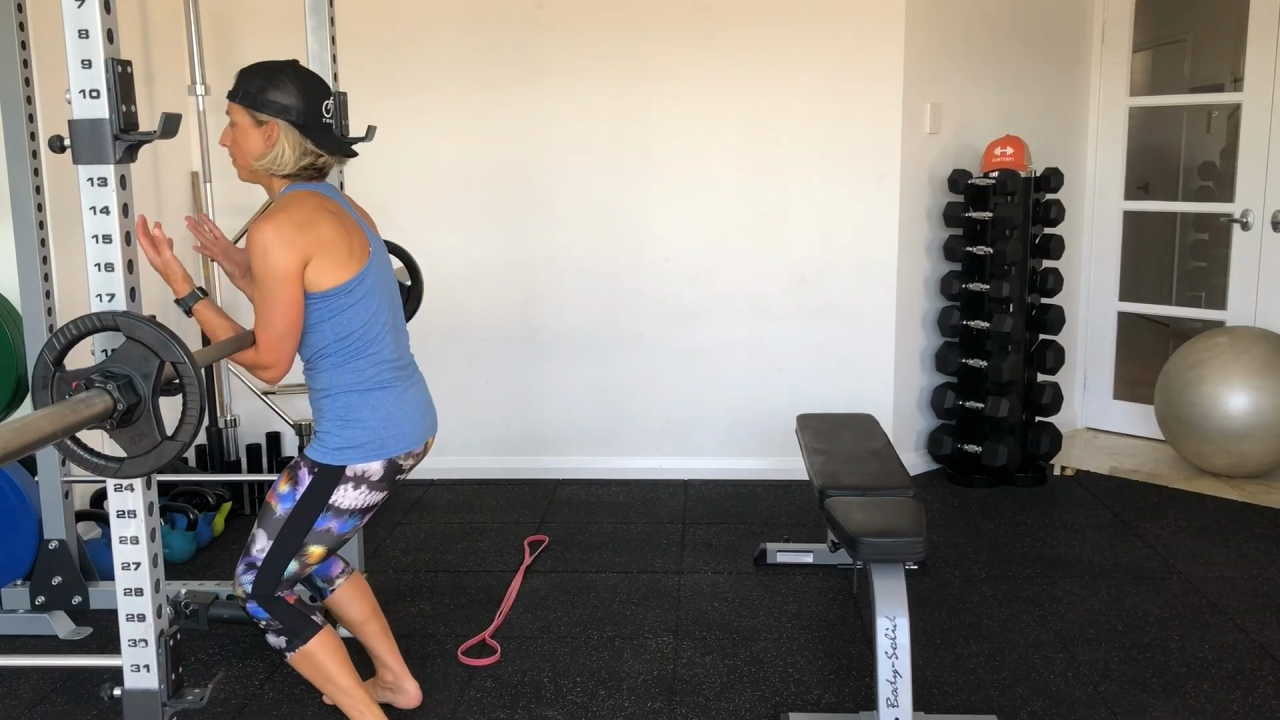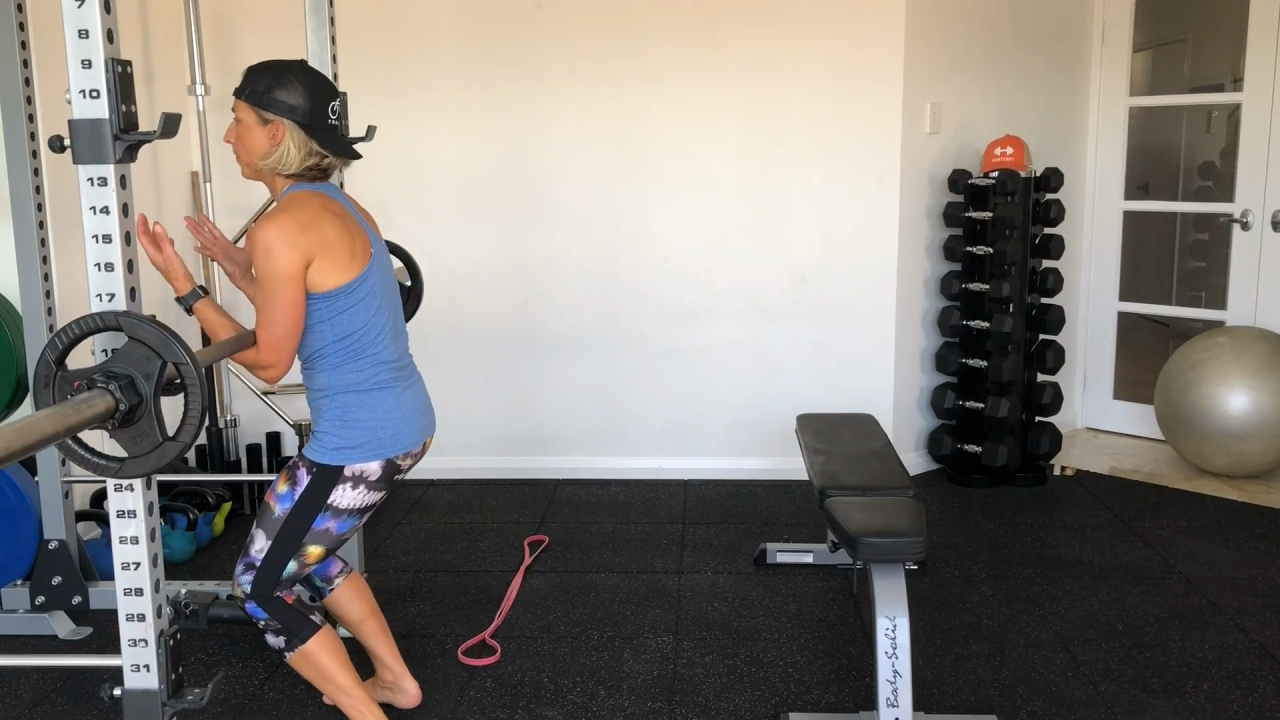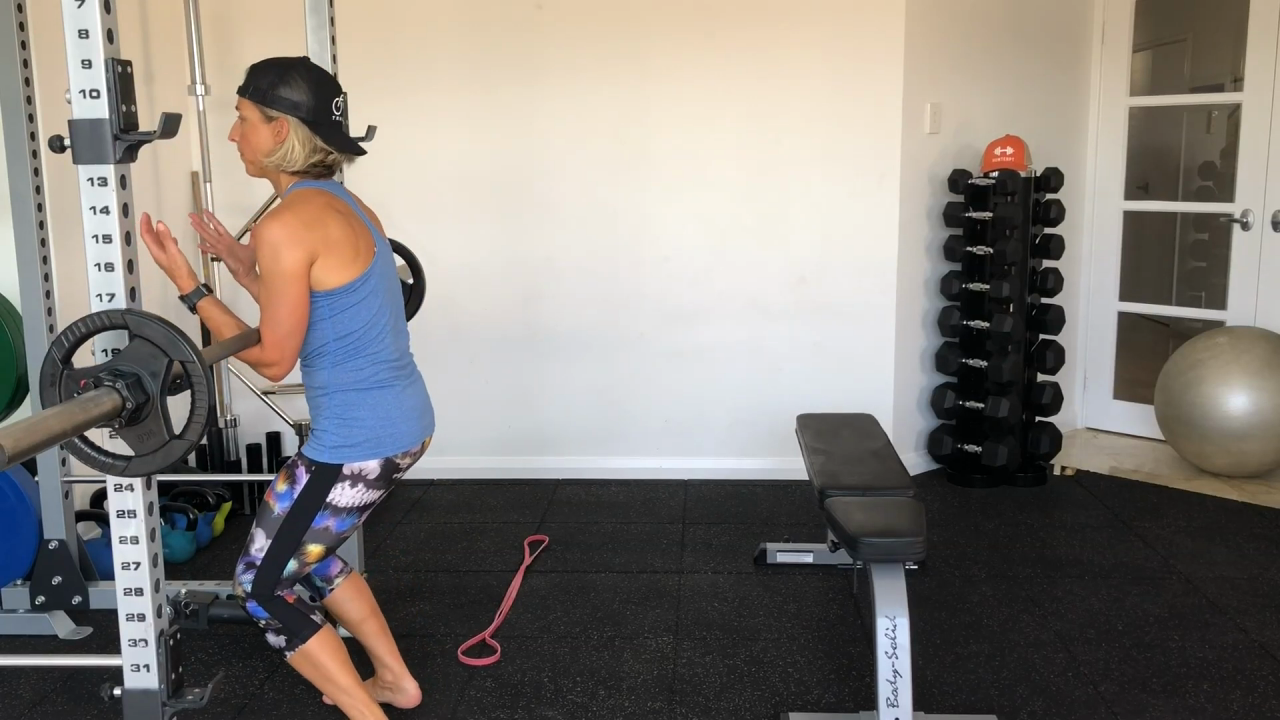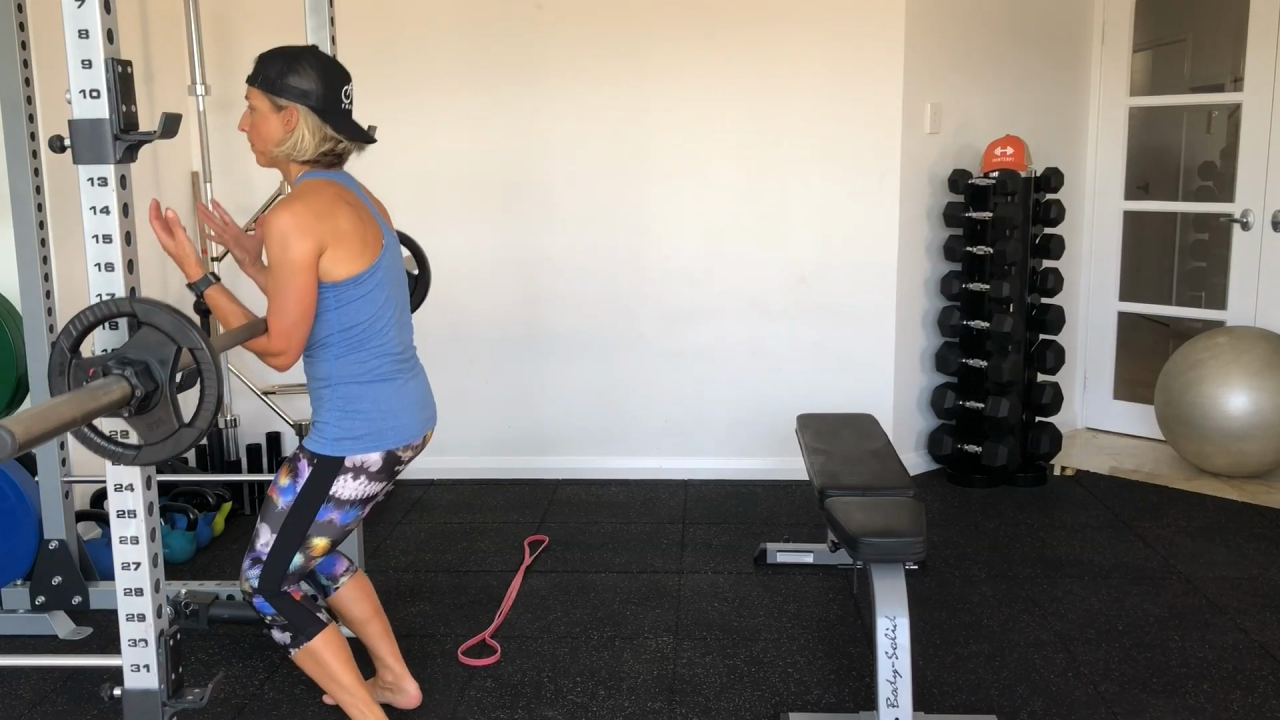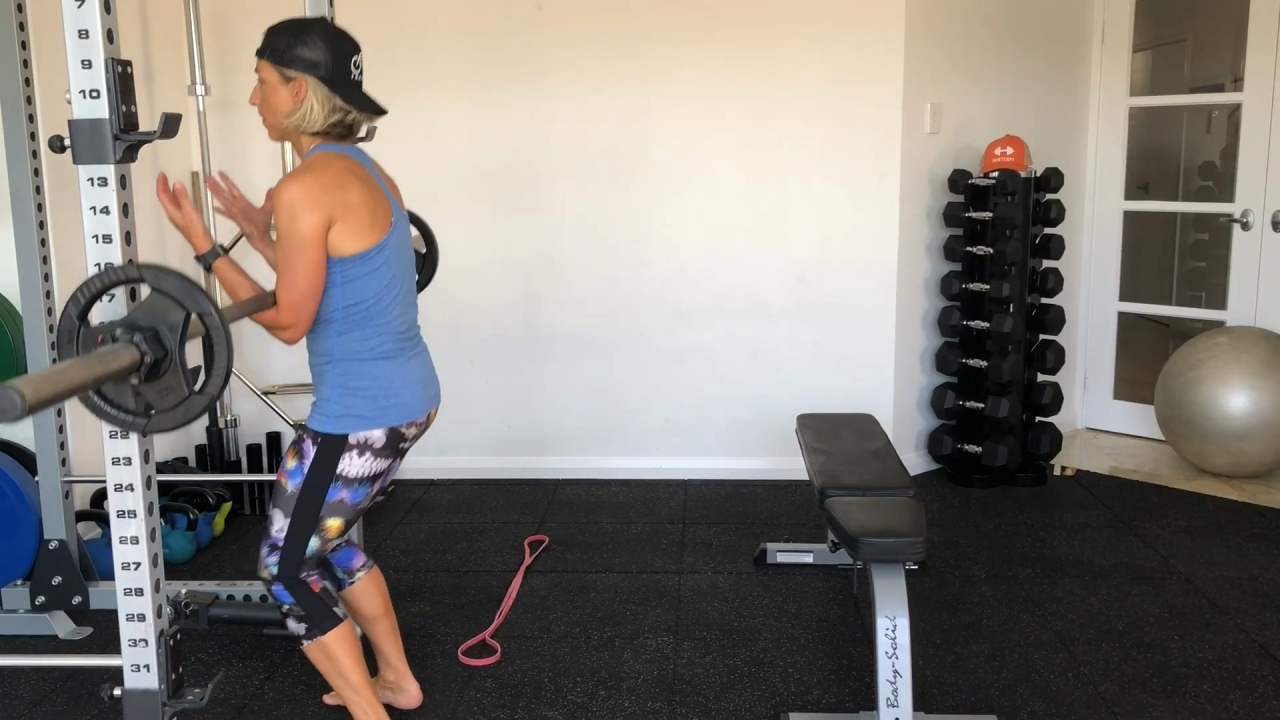
dt=0.2s
person 1, frame 1
left shoulder: (279, 228)
right shoulder: (336, 207)
left elbow: (269, 362)
left wrist: (182, 287)
right wrist: (238, 271)
left hip: (361, 442)
right hip: (404, 422)
left knee: (261, 585)
right knee: (303, 550)
person 1, frame 2
left shoulder: (282, 228)
right shoulder: (338, 208)
left elbow: (270, 361)
left wrist: (182, 284)
right wrist: (239, 271)
left hip: (358, 443)
right hip: (401, 423)
left knee: (260, 586)
right knee: (301, 550)
person 1, frame 3
left shoulder: (287, 225)
right shoulder: (342, 205)
left elbow: (274, 358)
left wrist: (187, 284)
right wrist: (246, 271)
left hip: (358, 440)
right hip: (401, 421)
left knee: (261, 585)
right knee: (300, 550)
person 1, frame 4
left shoulder: (296, 214)
right shoulder: (351, 196)
left elbow: (281, 348)
left wrist: (196, 273)
right wrist: (252, 260)
left hip: (358, 433)
right hip: (402, 415)
left knee: (268, 580)
right knee: (307, 549)
person 1, frame 5
left shoulder: (306, 187)
right shoulder: (363, 171)
left elbow: (290, 321)
left wrist: (203, 245)
right wrist: (259, 235)
left hip: (359, 413)
right hip: (406, 396)
left knee: (287, 568)
right knee: (324, 542)
